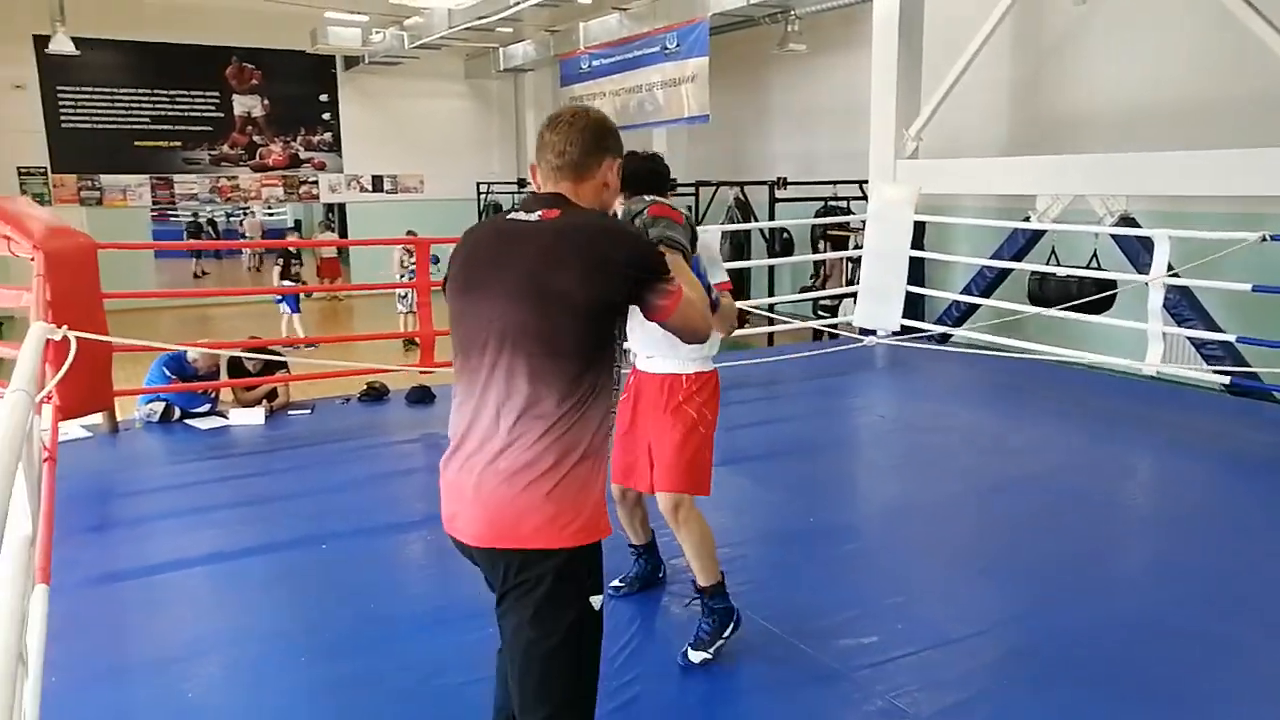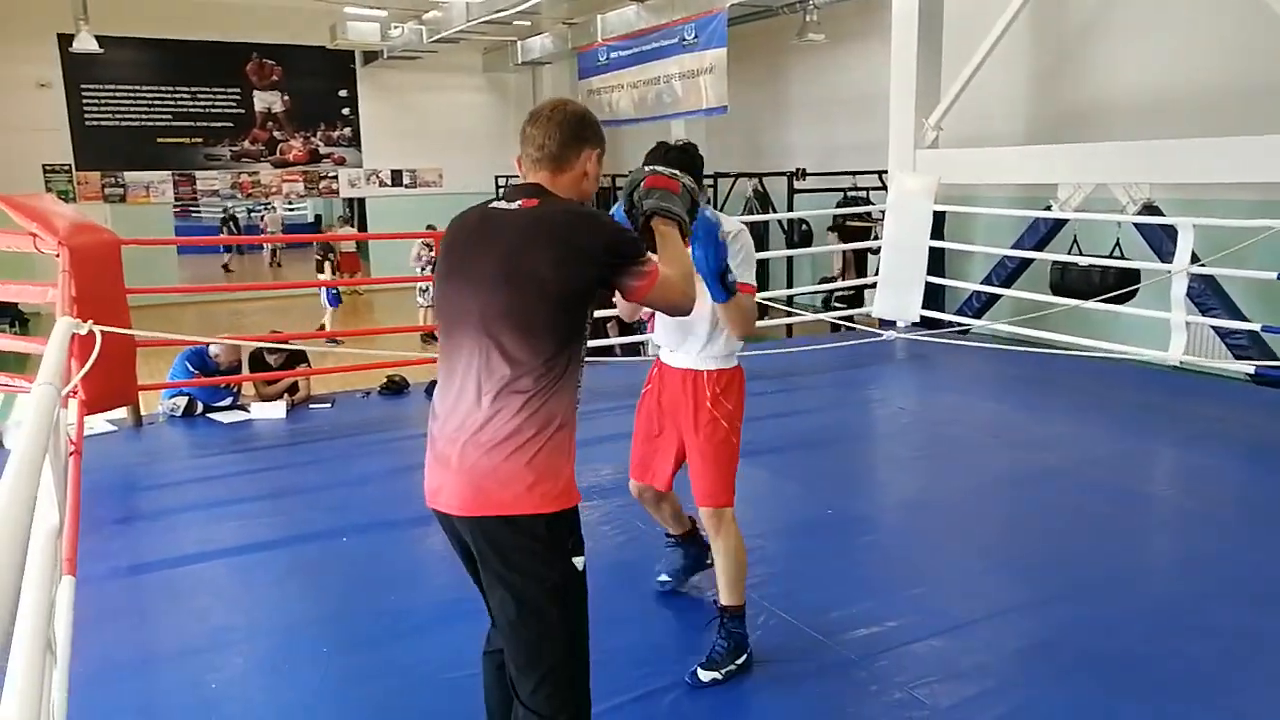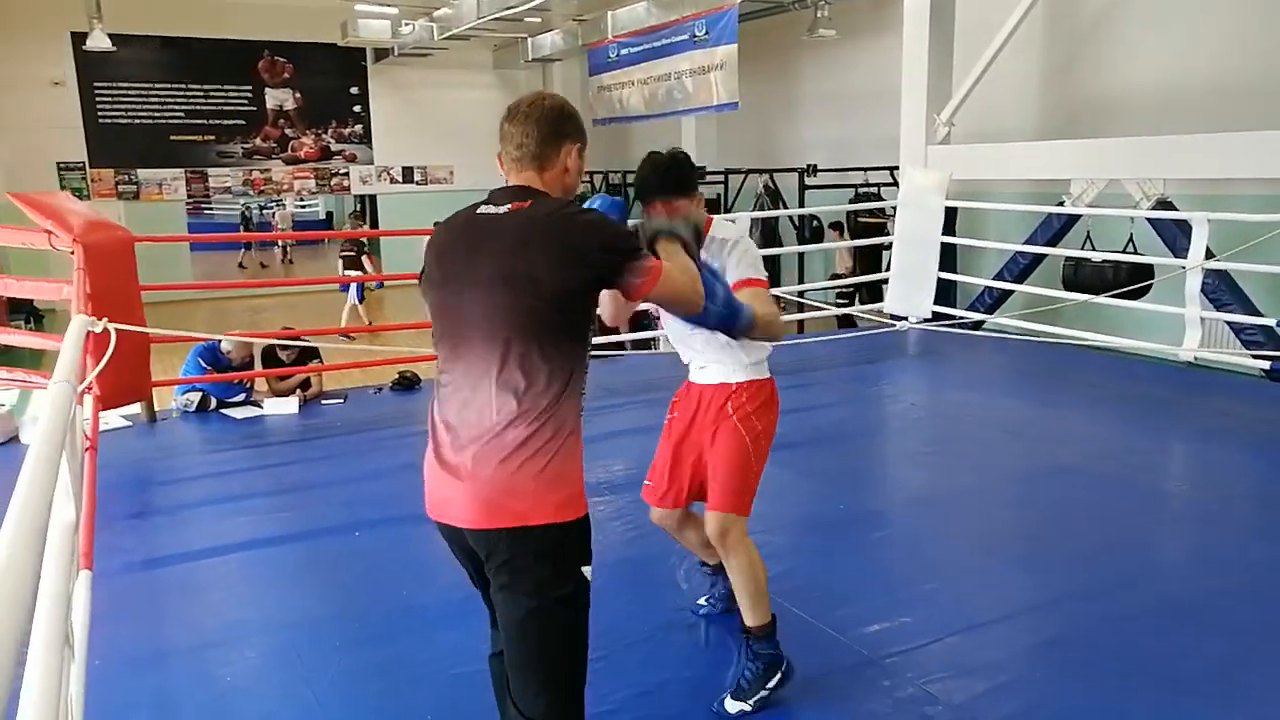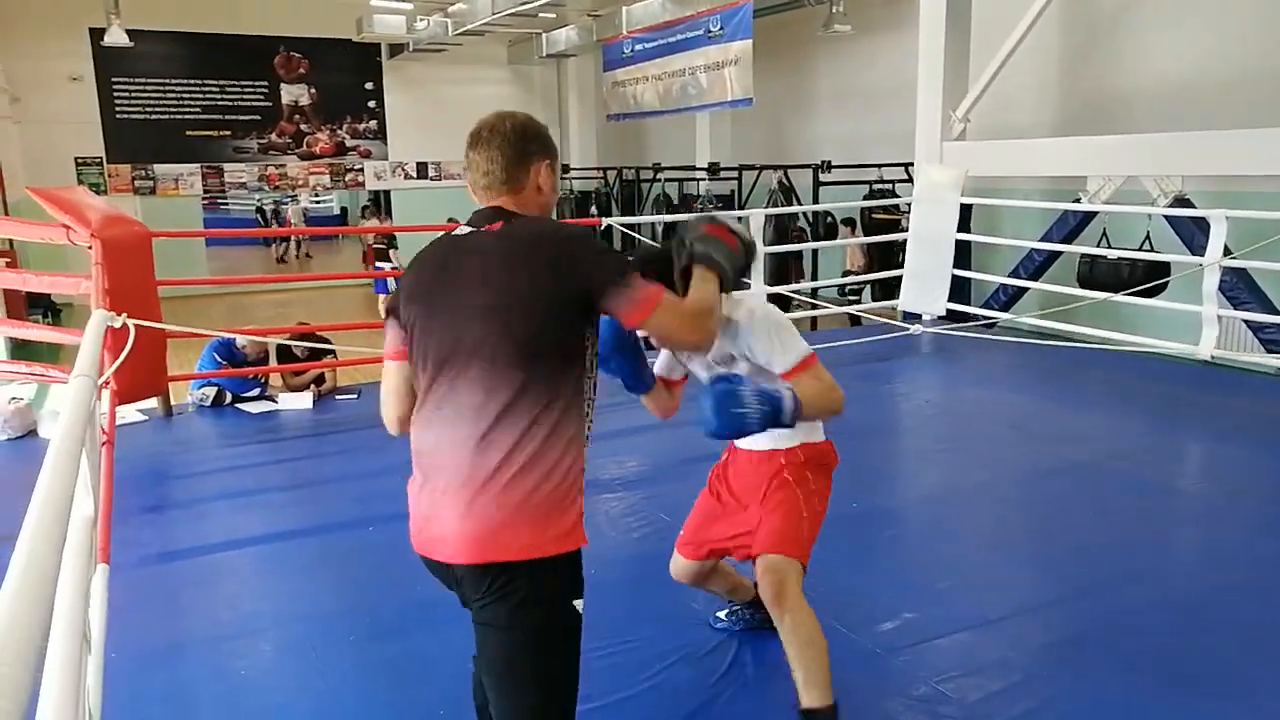
dt=0.4s
person 1, frame 1
left shoulder: (474, 244)
right shoulder: (614, 244)
right elbow: (697, 326)
right wrist: (670, 248)
left hip: (466, 505)
right hip: (547, 521)
left knee: (522, 647)
person 1, frame 2
left shoulder: (462, 230)
right shoulder: (585, 232)
right elbow: (681, 298)
right wrist: (665, 219)
left hip: (451, 482)
right hip: (523, 492)
left knee: (510, 640)
person 1, frame 3
left shoulder: (445, 239)
right shoulder: (580, 233)
right elbow: (690, 297)
right wrist: (670, 240)
left hip: (452, 496)
right hip: (531, 503)
left knee: (518, 650)
person 1, frame 4
left shoulder: (421, 271)
right shoulder: (567, 250)
left elbow: (398, 416)
right elbow: (693, 333)
right wrist: (709, 264)
left hip: (438, 526)
right hip: (524, 533)
left knee: (503, 659)
person 2, frame 1
left shoulder: (693, 247)
left elbow: (727, 322)
left wrist: (703, 290)
left hip: (690, 384)
right hip: (641, 380)
left knee: (675, 502)
right knee: (623, 489)
left ankle: (719, 609)
right ankle: (647, 563)
person 2, frame 2
left shoulder: (731, 236)
left elbow: (742, 326)
right elbow: (629, 311)
left wrist: (717, 277)
left hip: (714, 381)
right hip: (666, 375)
left knee: (715, 510)
right knee: (645, 485)
left ankle: (734, 636)
right ankle: (687, 546)
person 2, frame 3
left shoulder: (733, 245)
left elbow: (768, 320)
right elbow: (612, 315)
left hip: (745, 395)
right hip: (695, 392)
left knee: (720, 526)
right knee: (666, 511)
left ankle: (767, 657)
right ankle: (727, 581)
person 2, frame 4
left shoulder: (752, 320)
left elbow: (829, 401)
right elbow: (661, 406)
left wrist: (772, 408)
right wrist: (625, 366)
left hip: (796, 462)
right hip: (740, 460)
left knee: (779, 586)
right knee: (686, 569)
right ankle: (754, 604)
